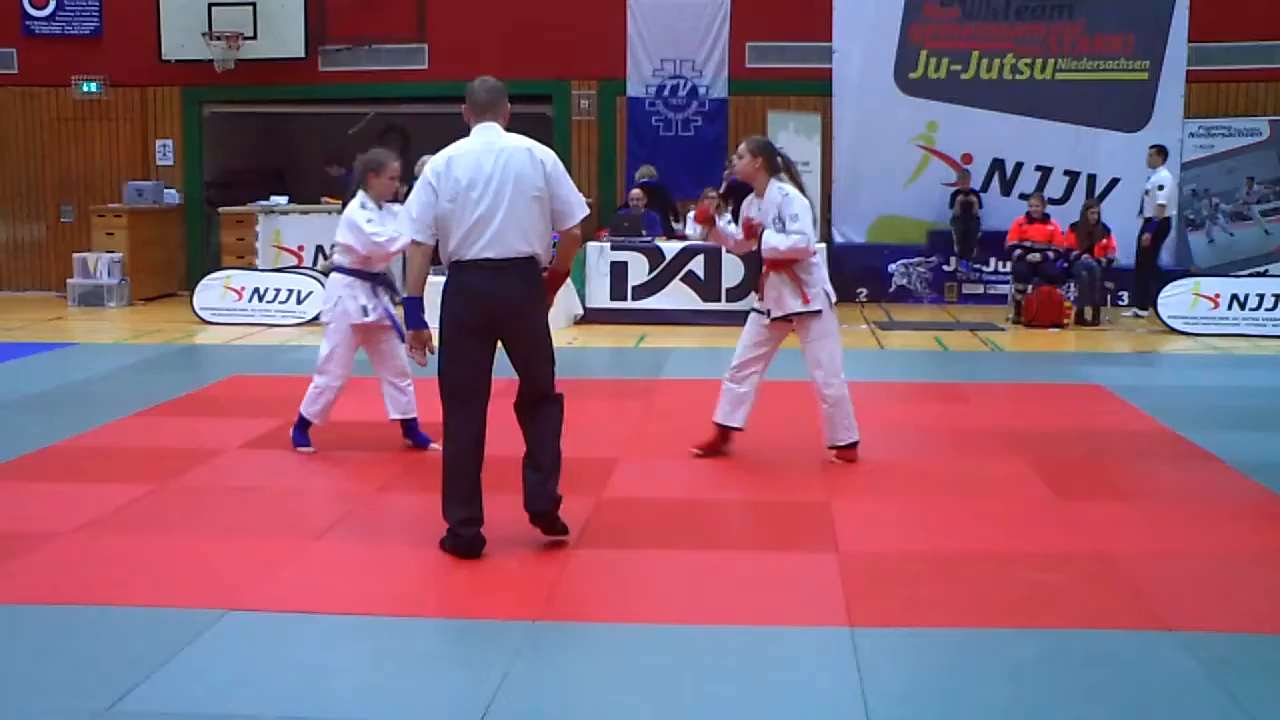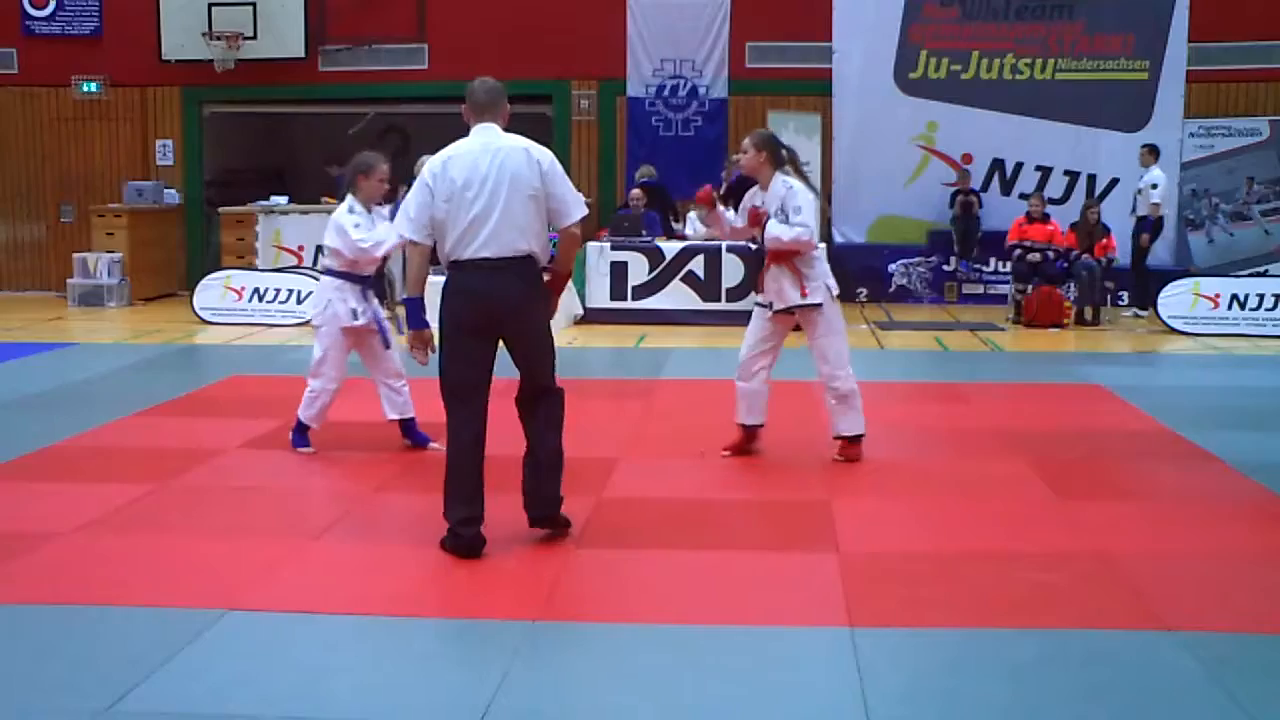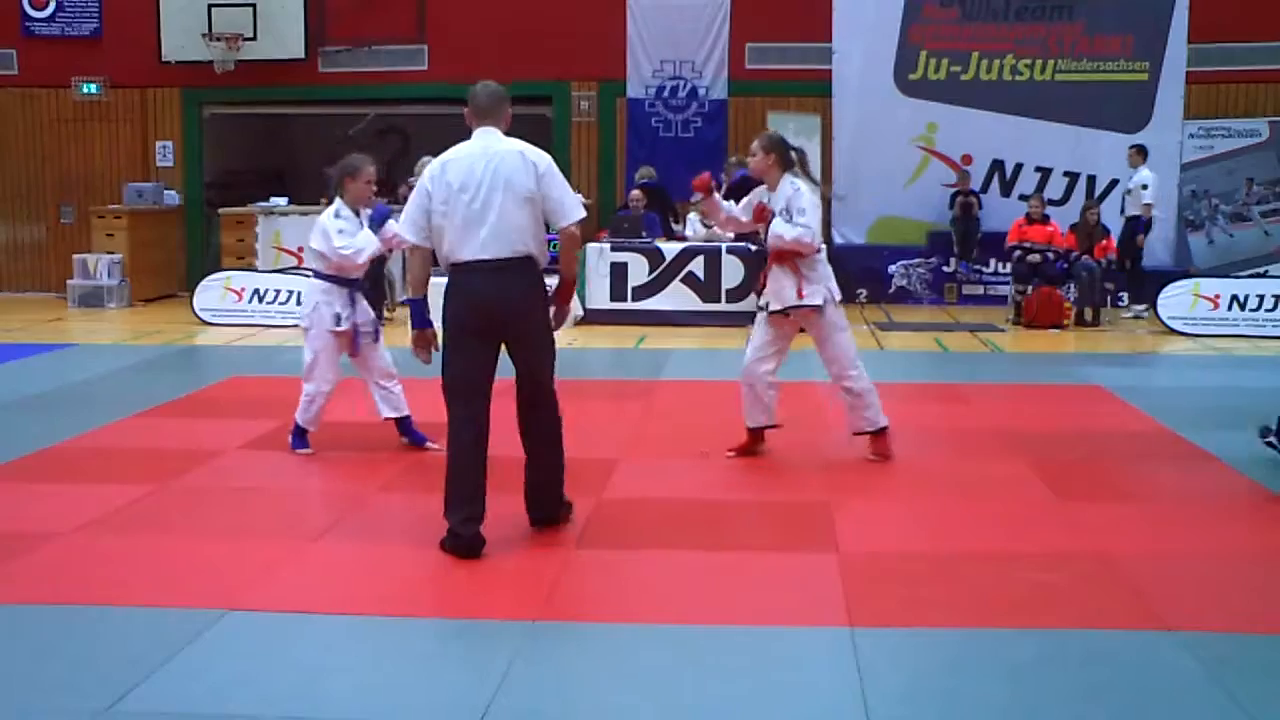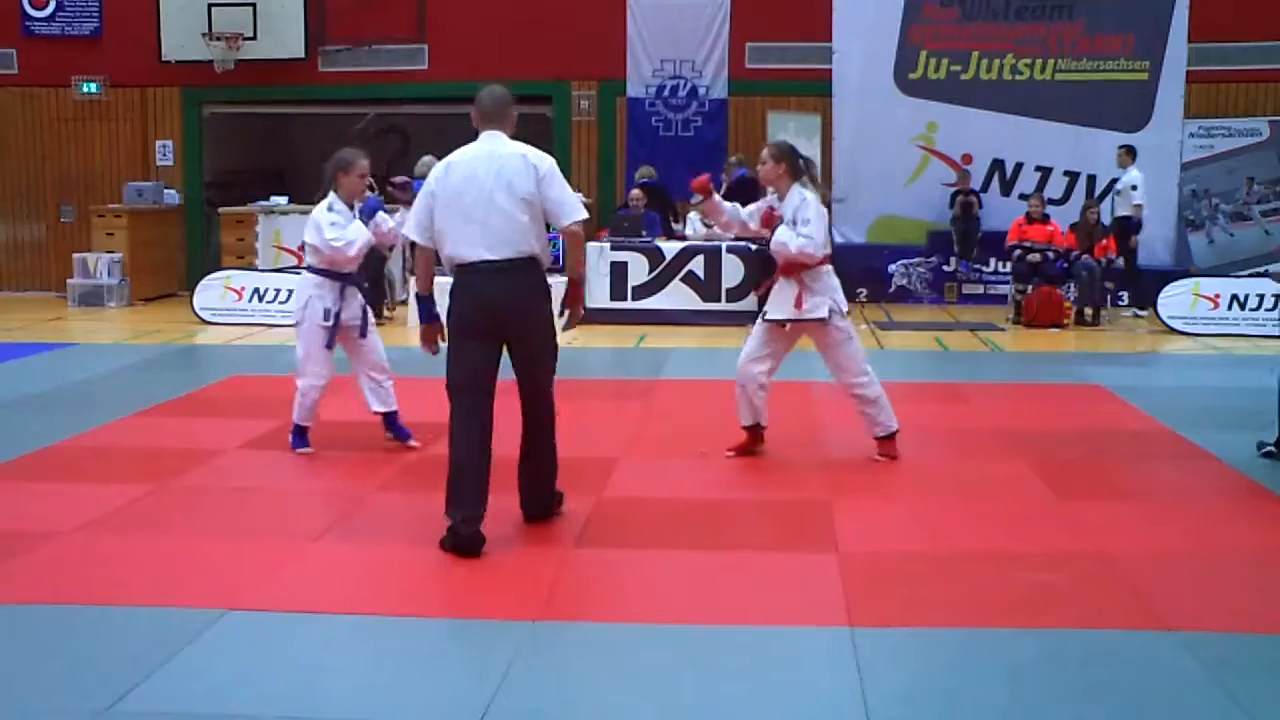
dt=0.1s
person 1, frame 1
left shoulder: (443, 162)
right shoulder: (538, 155)
left elbow: (421, 244)
right elbow: (573, 232)
left wrist: (414, 313)
right wrist: (551, 281)
left hip: (466, 289)
right hip: (522, 285)
left knee: (463, 408)
right knee: (540, 396)
left ankle: (464, 528)
right ankle: (543, 502)
person 1, frame 2
left shoulder: (441, 163)
right shoulder: (535, 155)
left elbow: (418, 244)
right elbow: (572, 231)
left wrist: (415, 314)
right wrist: (556, 283)
left hip: (466, 289)
right hip: (522, 284)
left knee: (465, 407)
right knee: (540, 392)
left ankle: (464, 527)
right ankle: (544, 503)
person 1, frame 3
left shoulder: (441, 166)
right shoulder: (532, 159)
left elbow: (419, 248)
right elbow: (571, 231)
left wrist: (419, 316)
right wrist: (566, 286)
left hip: (466, 289)
right hip: (521, 285)
left knee: (467, 408)
right knee: (538, 399)
left ankle: (465, 526)
right ankle: (544, 503)
person 1, frame 4
left shoulder: (446, 168)
right shoulder: (535, 161)
left elbow: (424, 247)
right elbow: (574, 231)
left wrist: (426, 310)
right wrist: (576, 288)
left hip: (471, 290)
right hip: (525, 285)
left knee: (469, 407)
right knee: (537, 398)
left ankle: (465, 525)
right ankle: (538, 499)
person 2, frame 1
left shoulder: (790, 197)
right shoulder: (752, 203)
left elbow: (802, 244)
right elbow: (739, 243)
left wrist: (762, 236)
right wrist: (713, 226)
left hip: (806, 289)
right hip: (773, 290)
left knee: (827, 372)
right knee: (744, 363)
left ankle: (844, 442)
right ankle: (723, 434)
person 2, frame 2
left shoulder: (794, 190)
right shoulder: (755, 196)
left elbow: (806, 237)
right elbow: (735, 230)
left wrist: (767, 226)
right wrist: (712, 209)
left hip: (809, 283)
right hip: (775, 284)
left knee: (833, 366)
right knee: (752, 359)
left ankle: (850, 438)
right ankle: (748, 434)
person 2, frame 3
left shoulder: (800, 192)
right shoulder: (762, 196)
left elbow: (807, 239)
right elbow: (731, 219)
left wrist: (771, 223)
right wrist: (707, 196)
left hip: (813, 284)
right hip: (779, 285)
left knee: (844, 365)
right knee: (756, 364)
left ankle: (877, 433)
right ankle: (755, 435)
person 2, frame 4
left shoulder: (808, 203)
right shoulder: (771, 205)
left elbow: (810, 250)
right elbow: (735, 221)
left wrist: (776, 230)
right wrist: (708, 198)
left hip: (818, 295)
right hip: (785, 294)
left knee: (853, 372)
right knee: (749, 366)
left ankle: (886, 435)
right ankle: (754, 436)
person 3, frame 1
left shoulder: (384, 211)
right shoulder: (355, 213)
right elbow: (385, 245)
left hip: (373, 295)
right hip: (347, 295)
left knee: (396, 365)
right knee: (334, 370)
left ankle: (411, 430)
right ankle: (301, 428)
person 3, frame 2
left shoulder: (373, 214)
right shoulder: (344, 217)
right elbow: (371, 250)
right wrist: (393, 225)
left hip: (362, 298)
right hip: (338, 298)
left knee: (390, 366)
right knee: (329, 372)
left ankle: (410, 430)
right ankle: (300, 430)
person 3, frame 3
left shoulder: (367, 216)
right shoulder: (329, 221)
left elbow: (399, 240)
right elbow: (351, 256)
right wrist: (374, 229)
left hip: (352, 300)
right hip: (326, 301)
left knee: (381, 368)
right knee: (322, 377)
left ankle: (407, 430)
right ankle: (299, 432)
person 3, frame 4
left shoulder: (360, 210)
right shoulder: (323, 214)
left elbow: (395, 235)
right elbow: (342, 249)
right wrist: (364, 221)
left hip: (346, 294)
right hip: (319, 295)
left knee: (374, 361)
right knee: (315, 372)
left ankle: (393, 425)
right ankle: (299, 431)
